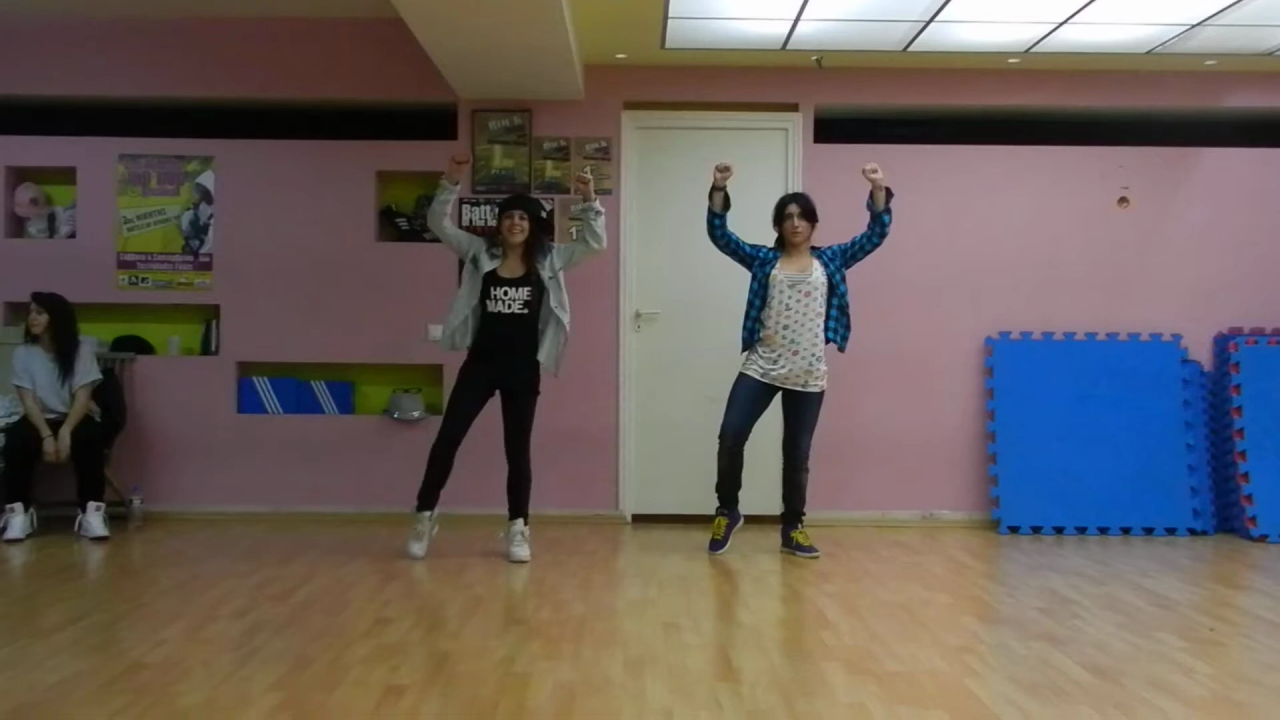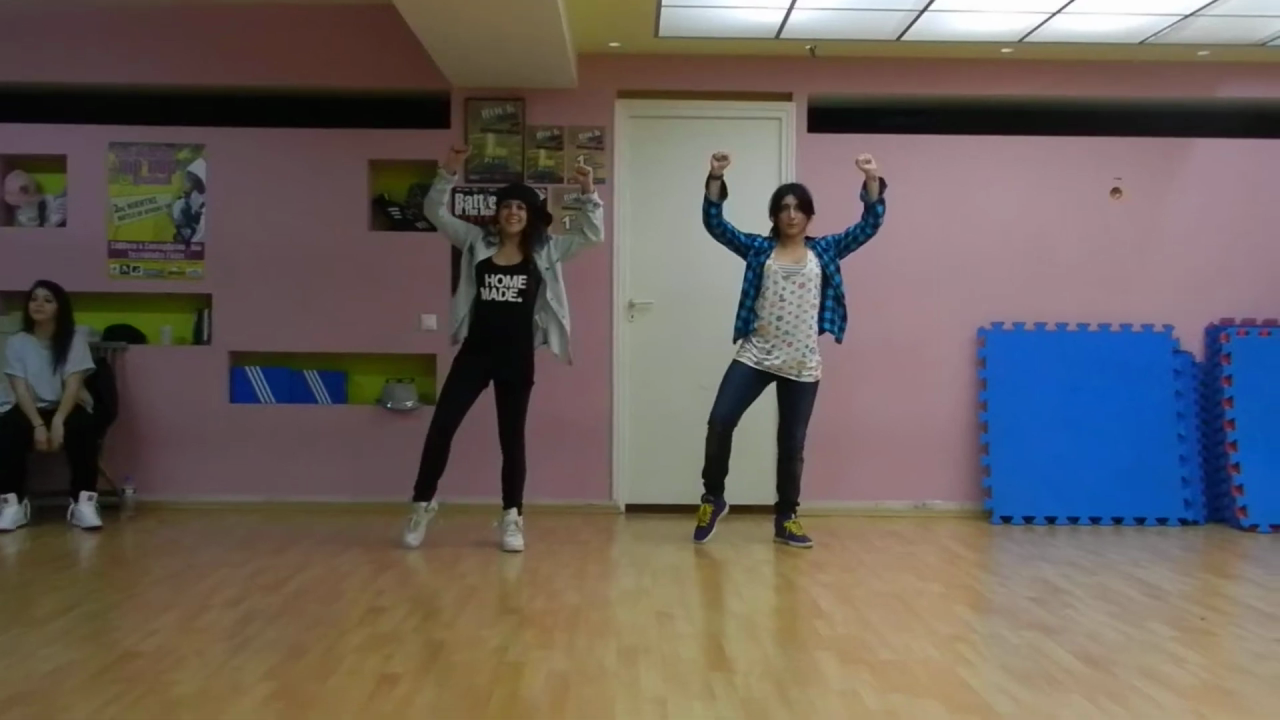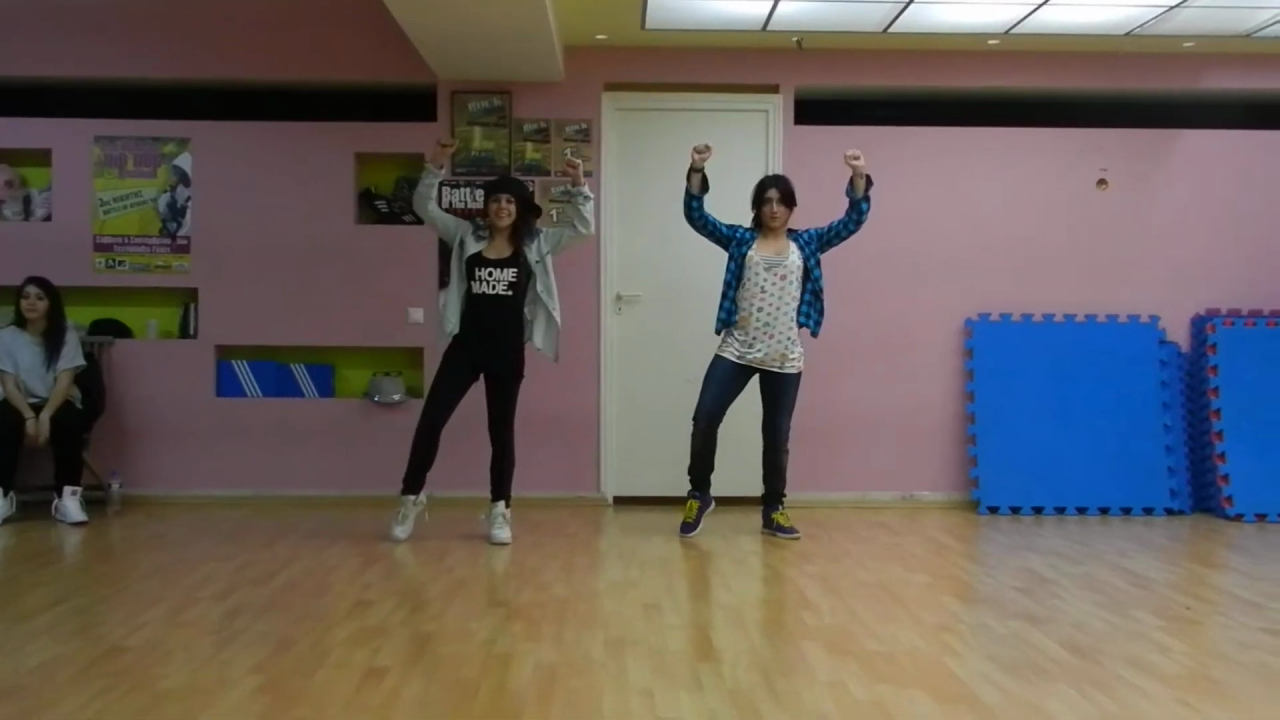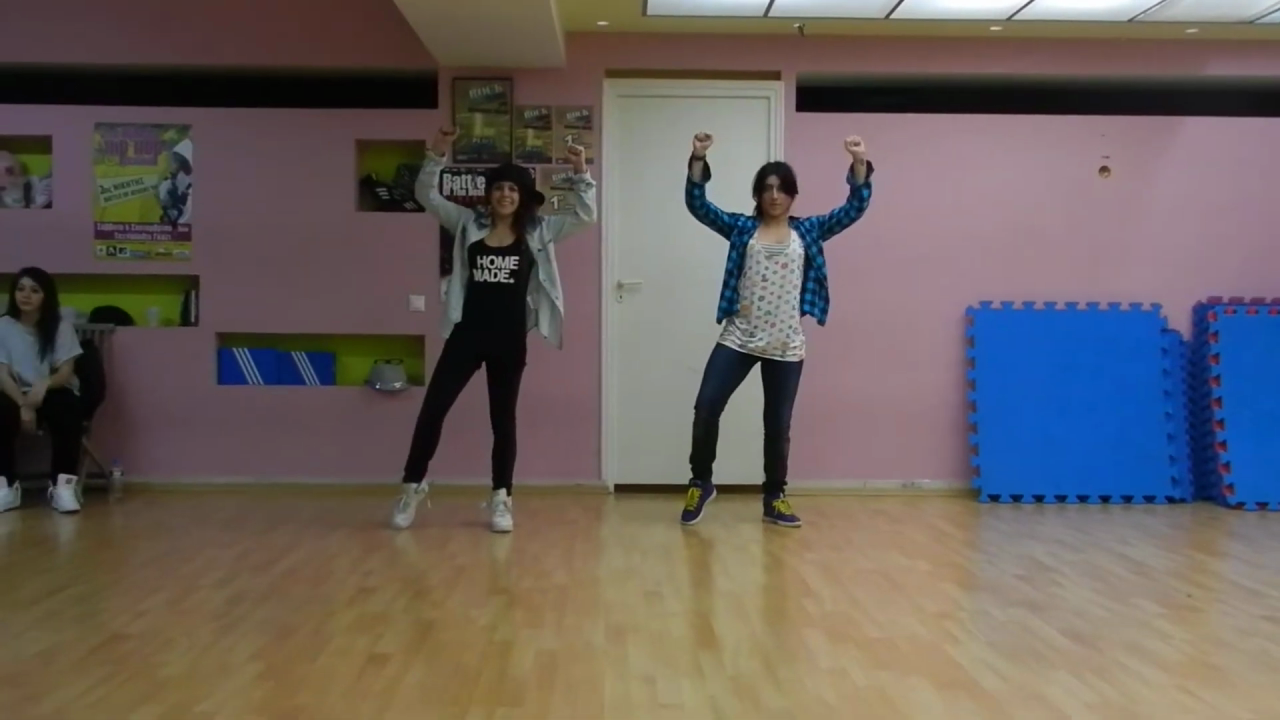
dt=0.5s
person 1, frame 1
left shoulder: (548, 260)
right shoulder: (480, 253)
left elbow: (594, 242)
right elbow: (439, 224)
left wrist: (589, 202)
right wrist: (450, 183)
left hip: (522, 367)
right hip: (481, 363)
left knee: (517, 449)
right knee: (447, 438)
left ankle: (518, 529)
right ankle: (426, 516)
person 1, frame 2
left shoulder: (546, 249)
right shoulder: (477, 241)
left elbow: (592, 234)
right elbow: (435, 212)
left wrist: (588, 193)
right wrist: (448, 173)
left hip: (517, 356)
right hip: (475, 352)
left knee: (512, 438)
right knee: (441, 427)
left ankle: (512, 519)
right ankle: (422, 506)
person 1, frame 3
left shoulder: (535, 244)
right shoulder: (466, 236)
left elbow: (582, 226)
right elbow: (425, 207)
left wrist: (578, 186)
right wrist: (435, 168)
left hip: (507, 350)
right hip: (465, 345)
left knee: (501, 431)
right knee: (430, 421)
left ankle: (500, 512)
right ankle: (411, 499)
person 1, frame 4
left shoulder: (538, 231)
right shoulder: (469, 224)
left elbow: (585, 214)
right elbow: (427, 195)
left wrist: (581, 173)
right wrist: (436, 156)
left hip: (509, 338)
right hip: (467, 333)
left knee: (503, 418)
right knee: (432, 408)
left ankle: (501, 500)
right ankle: (412, 487)
person 2, frame 1
left shoulder: (830, 260)
right shoulder: (764, 259)
left elbow: (876, 235)
right elbow: (719, 235)
left wrist: (878, 190)
right wrist: (718, 189)
left hip: (809, 375)
right hip: (761, 368)
left knee: (797, 453)
right knee: (730, 437)
left ankle: (793, 529)
right ankle: (727, 512)
person 2, frame 2
left shoulder: (825, 251)
right shoulder: (759, 249)
left elbow: (869, 225)
right elbow: (715, 224)
left wrist: (872, 180)
right wrist: (716, 179)
left hip: (803, 365)
right hip: (756, 357)
left knee: (792, 443)
right knee: (720, 422)
left ankle: (786, 519)
right ankle: (713, 498)
person 2, frame 3
left shoulder: (806, 244)
right shoulder: (740, 240)
left elbow: (852, 221)
right elbow: (696, 216)
left wrist: (858, 176)
right wrist: (696, 171)
left hip: (784, 358)
right hip: (737, 351)
left knee: (777, 436)
right knee: (705, 419)
left ankle: (773, 510)
right ankle: (699, 496)
person 2, frame 4
left shoulder: (808, 231)
right shoulder: (742, 228)
left elbow: (854, 208)
right elbow: (697, 204)
left wrist: (859, 162)
right wrist: (698, 158)
left hip: (786, 345)
right hip: (738, 338)
left knee: (778, 424)
right knee: (706, 407)
left ankle: (774, 498)
right ankle: (701, 484)
person 3, frame 1
left shoulder: (81, 350)
right shoulder: (23, 354)
left elbow: (82, 397)
right elbow: (29, 402)
left wrist: (65, 431)
right wrist: (46, 436)
left hip: (75, 419)
right hip: (39, 419)
left knee: (89, 437)
left ankle: (91, 513)
person 3, frame 2
left shoulder: (75, 340)
left elbow: (73, 385)
right elbow: (20, 390)
left wrist: (58, 421)
right wrist: (38, 424)
left hip: (68, 408)
right hip: (31, 409)
left knee: (82, 428)
left ankle: (83, 502)
person 3, frame 3
left shoulder: (66, 336)
left elbow: (64, 382)
left wrist: (45, 415)
right wrist: (29, 416)
left hip: (56, 403)
left knee: (70, 422)
left ankle: (68, 497)
person 3, frame 4
left shoulder: (61, 326)
left elbow: (66, 372)
left wrist: (45, 383)
right wrist: (22, 403)
left hip: (53, 391)
left knee: (69, 410)
left ankle: (63, 485)
